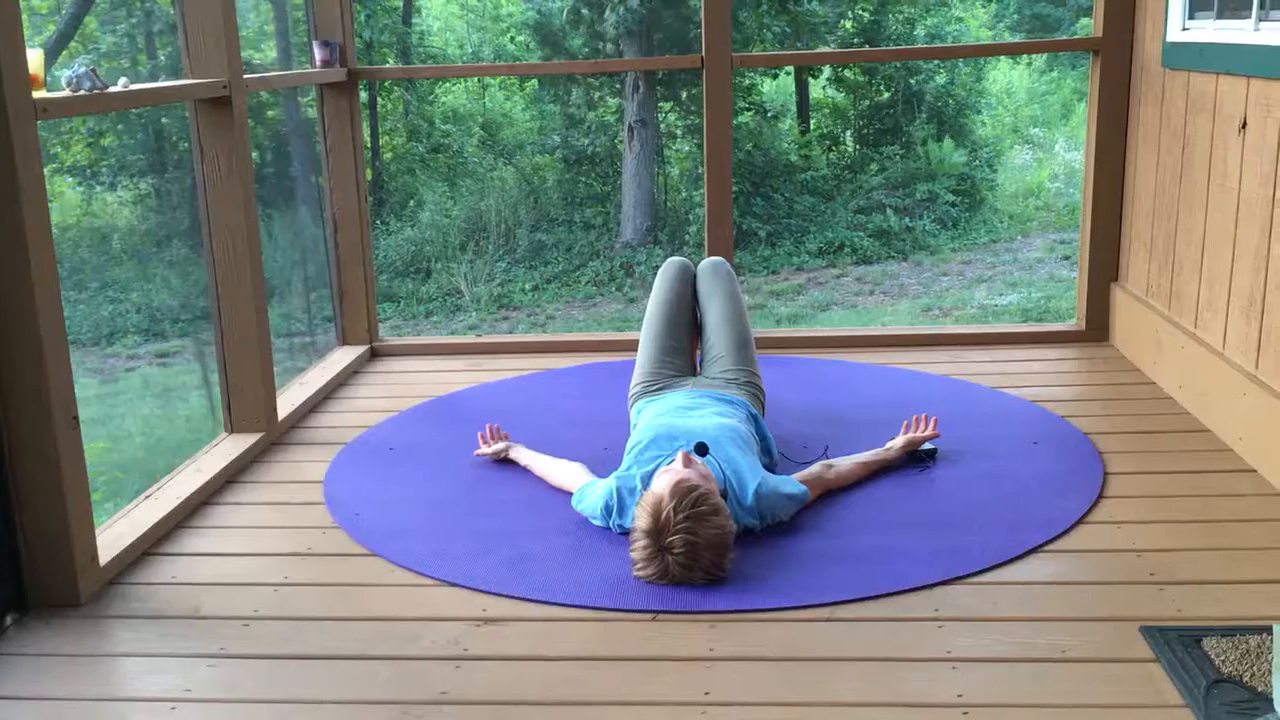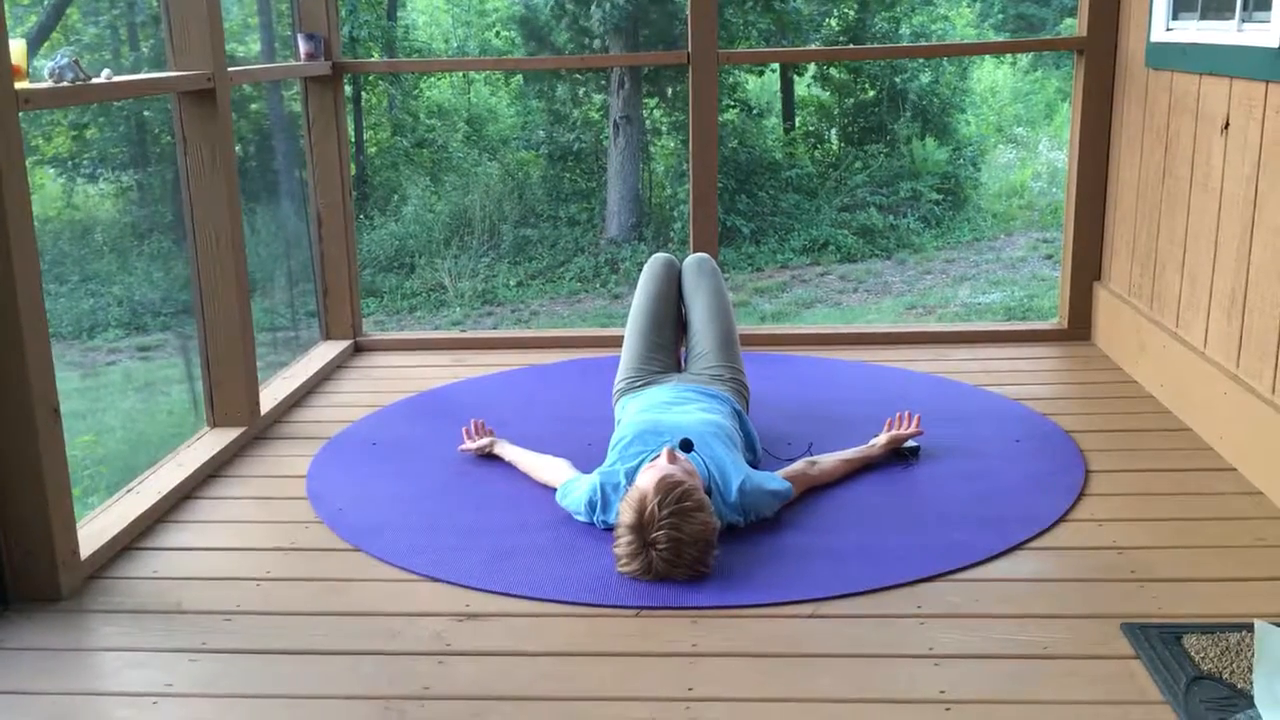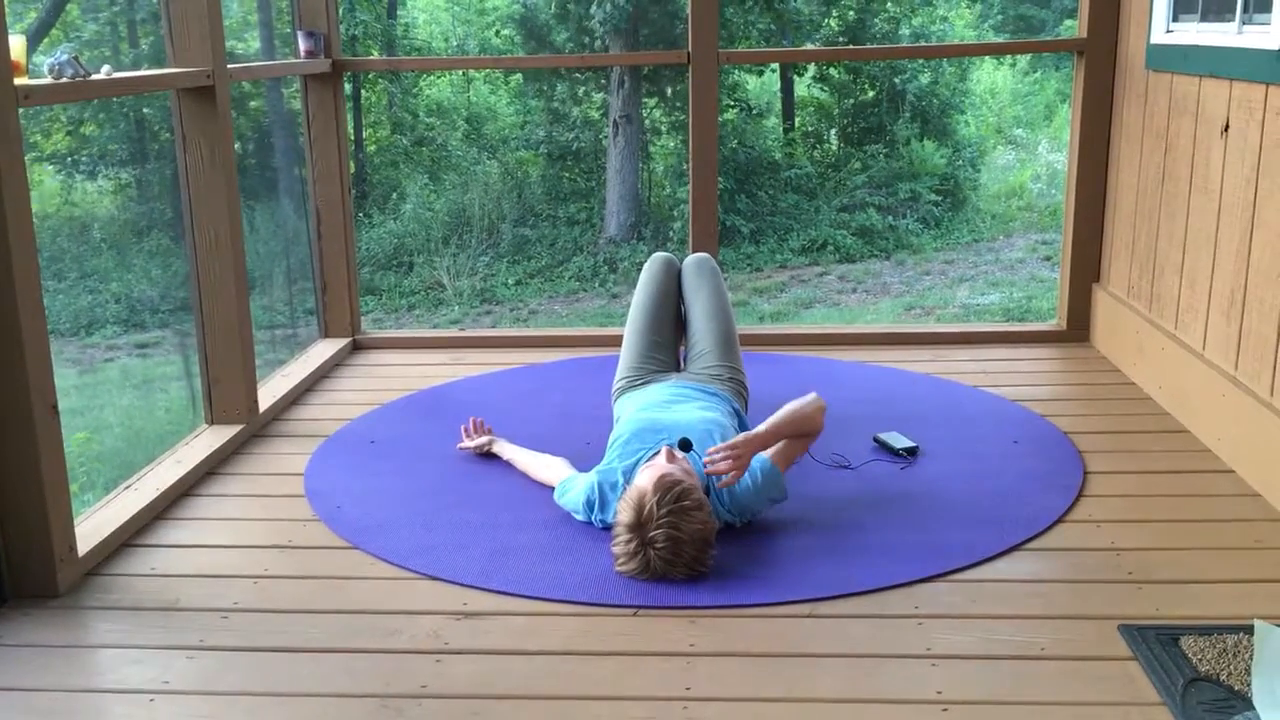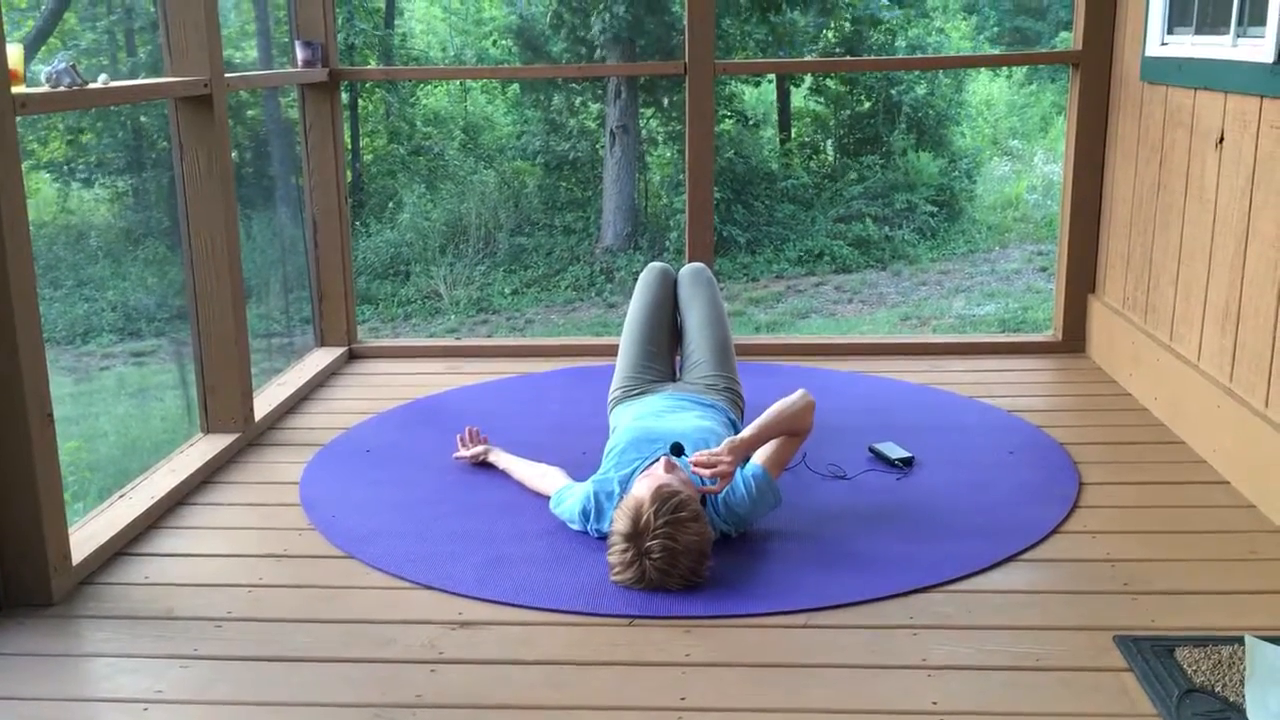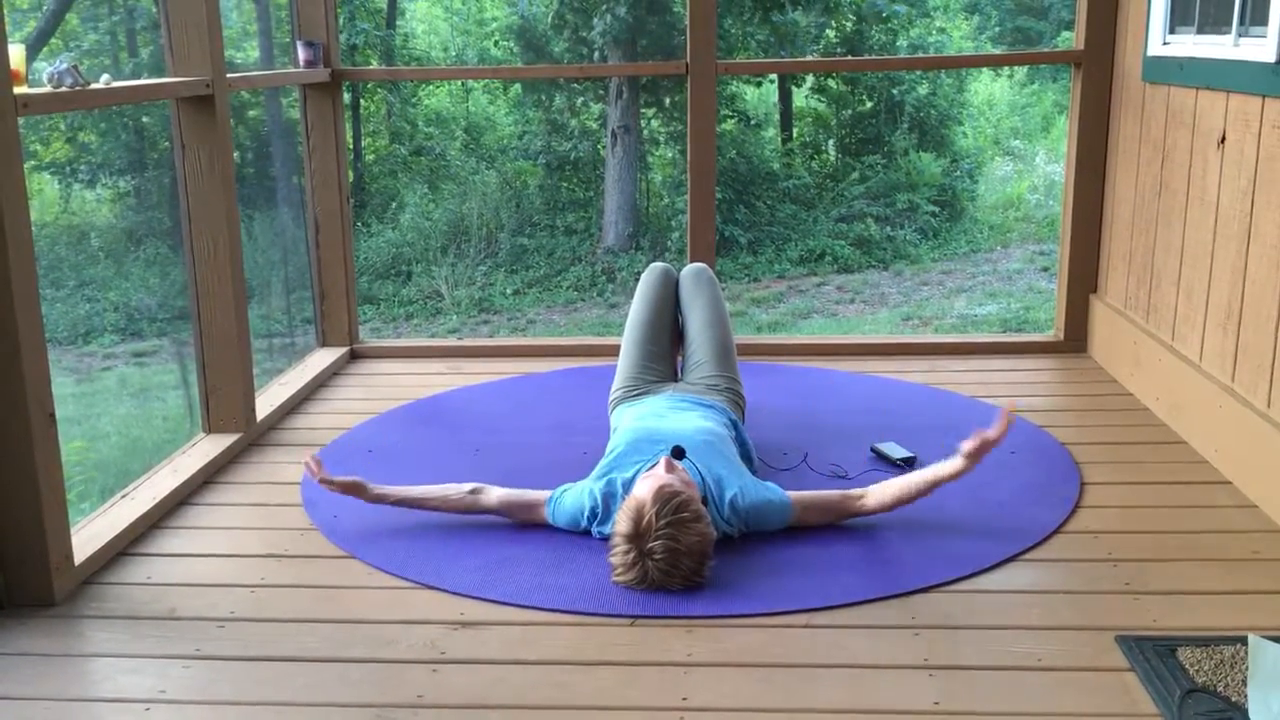
dt=1s
person 1, frame 1
left shoulder: (617, 504)
right shoulder: (756, 501)
left elbow: (572, 473)
right elbow: (824, 473)
left wrist: (513, 450)
right wrist: (893, 450)
left hip: (656, 398)
right hip: (733, 399)
left knee: (676, 268)
right knee: (713, 267)
person 1, frame 2
left shoulder: (601, 501)
right shoulder: (740, 497)
left elbow: (558, 470)
right elbow: (808, 470)
left wrist: (497, 445)
right wrist: (877, 446)
left hip: (641, 395)
right hip: (717, 396)
left knee: (661, 264)
right knee: (699, 264)
person 1, frame 3
left shoulder: (599, 499)
right shoulder: (738, 495)
left elbow: (555, 468)
right elbow: (813, 407)
left wrist: (495, 444)
right wrist: (754, 440)
left hip: (640, 392)
right hip: (715, 394)
left knee: (662, 264)
right knee: (699, 264)
person 1, frame 4
left shoulder: (594, 509)
right shoulder: (732, 506)
left elbow: (549, 475)
right elbow: (803, 403)
left wrist: (492, 453)
right wrist: (742, 445)
left hip: (636, 402)
right hip: (712, 403)
left knee: (657, 273)
right knee: (694, 274)
person 1, frame 5
left shoulder: (596, 508)
right shoulder: (736, 506)
left elbow: (483, 497)
right elbow: (858, 500)
left wrist: (371, 490)
right wrist: (958, 462)
left hip: (636, 403)
right hip: (712, 406)
left knee: (659, 275)
right knee: (698, 274)
left ankle: (671, 276)
